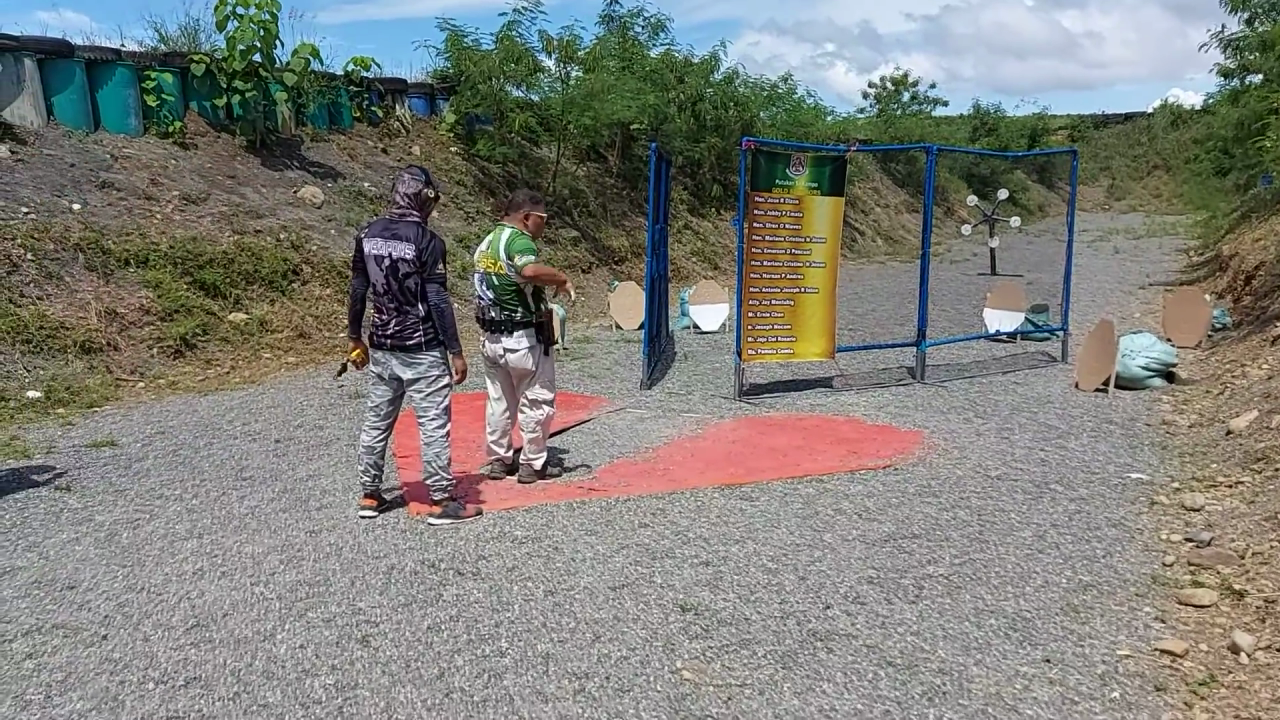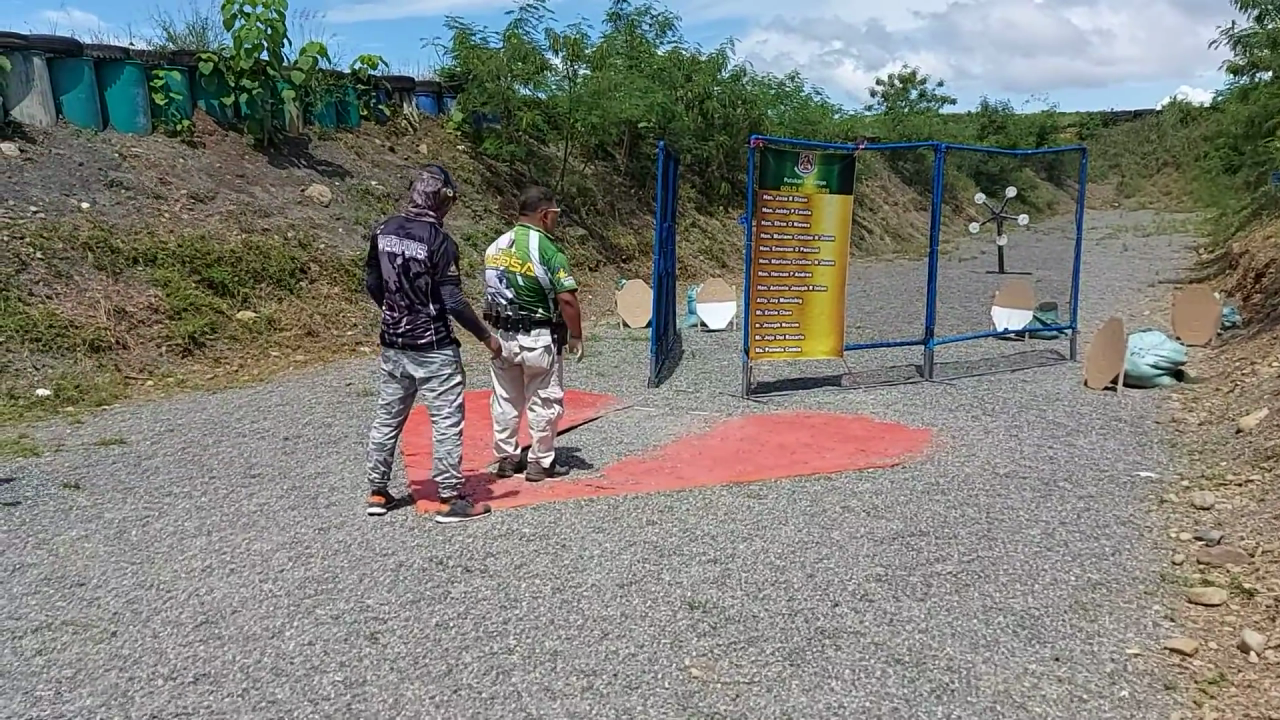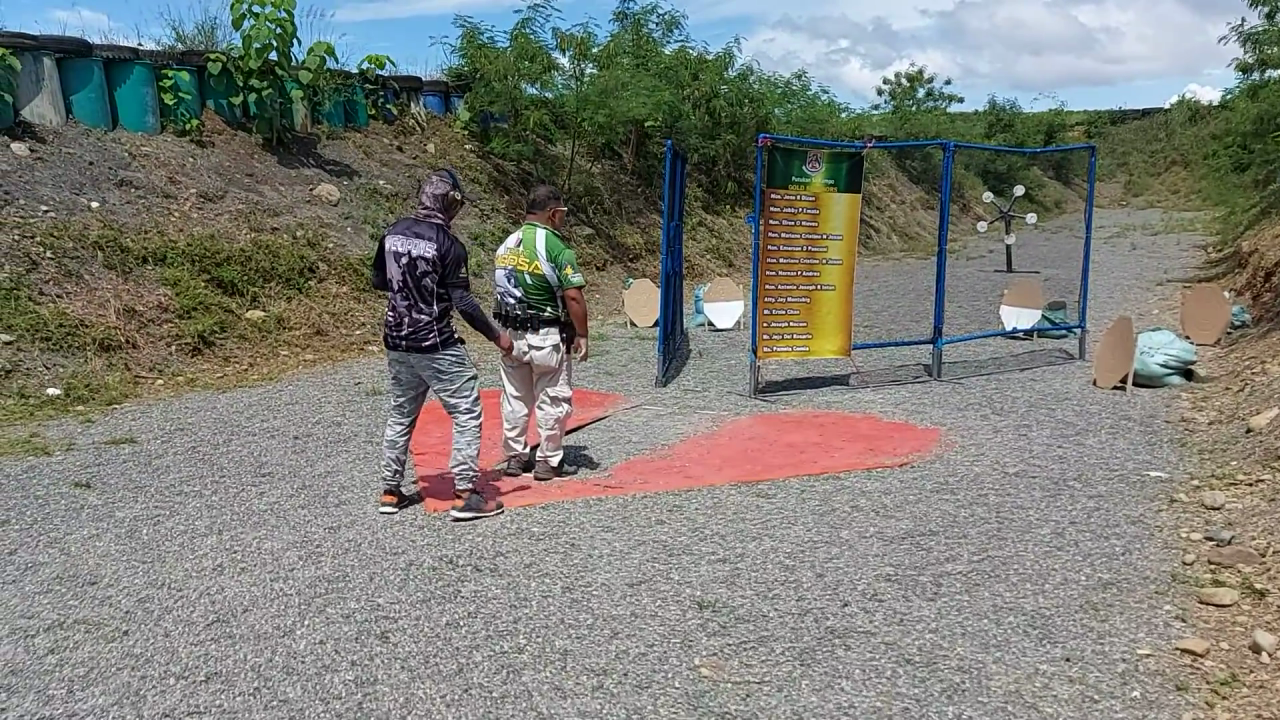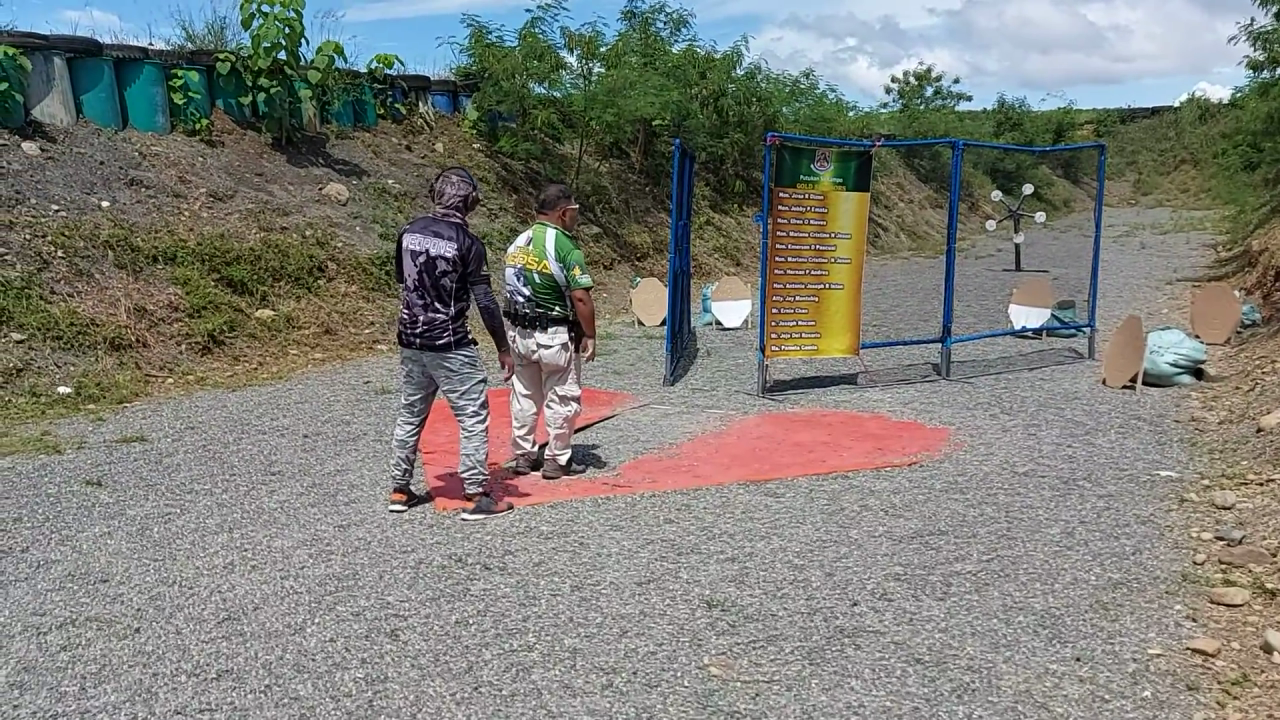
dt=0.7s
person 1, frame 1
left shoulder: (368, 234)
right shoulder: (427, 240)
left elbow: (358, 290)
right elbow: (438, 301)
left wrist: (355, 336)
right wrist: (456, 351)
left hip: (382, 347)
right hip: (422, 349)
left knee: (377, 421)
right knee: (434, 424)
left ankle: (370, 496)
right ankle: (442, 502)
person 1, frame 2
left shoulder: (384, 231)
right shoulder: (440, 242)
left elbow: (372, 284)
right elbow: (453, 303)
right wrist: (486, 337)
left hip: (393, 344)
right hip: (432, 347)
left knee: (387, 417)
right knee: (446, 421)
left ankle: (378, 493)
right ankle: (450, 499)
person 1, frame 3
left shoulder: (394, 232)
right shoulder: (448, 244)
left elbow: (378, 281)
right elbow: (464, 304)
right wrist: (496, 336)
left hip: (398, 343)
right hip: (437, 346)
left knee: (400, 416)
right knee: (467, 414)
left ankle: (391, 491)
right ankle: (466, 494)
person 1, frame 4
left shoulder: (410, 231)
right shoulder: (466, 242)
right elbow: (485, 301)
right wrist: (503, 348)
left hip: (412, 342)
right hip: (450, 345)
left knee: (410, 414)
right knee: (473, 418)
left ankle: (400, 490)
right ankle: (476, 497)
person 2, frame 1
left shoulder: (488, 242)
right shoulder: (517, 241)
right elbow: (531, 270)
right wrist: (561, 278)
left hip: (492, 337)
right hip: (524, 338)
left knee: (499, 401)
right knee: (536, 402)
left ankle: (498, 461)
right ankle: (532, 465)
person 2, frame 2
left shoulder: (497, 245)
right shoulder: (547, 249)
left elbow: (492, 288)
right elbow: (567, 299)
right wrist: (575, 335)
left hip: (501, 336)
right hip: (537, 338)
left knee: (505, 400)
right knee: (544, 402)
left ankle: (506, 460)
right ankle: (540, 463)
person 2, frame 3
left shoulder: (506, 244)
right shoulder: (555, 246)
left elbow: (503, 288)
right elbow: (573, 295)
right wrist: (582, 335)
left hip: (510, 334)
right hip: (546, 336)
left knee: (514, 398)
right knee: (553, 400)
left ankle: (515, 458)
right ankle: (548, 462)
person 2, frame 4
left shoulder: (517, 243)
right shoulder: (564, 246)
left elbow: (513, 287)
right elbow: (580, 297)
right wrist: (589, 335)
left hip: (519, 333)
right hip: (555, 336)
left knee: (523, 397)
right knee: (562, 400)
left ankle: (523, 457)
right ankle: (557, 461)
